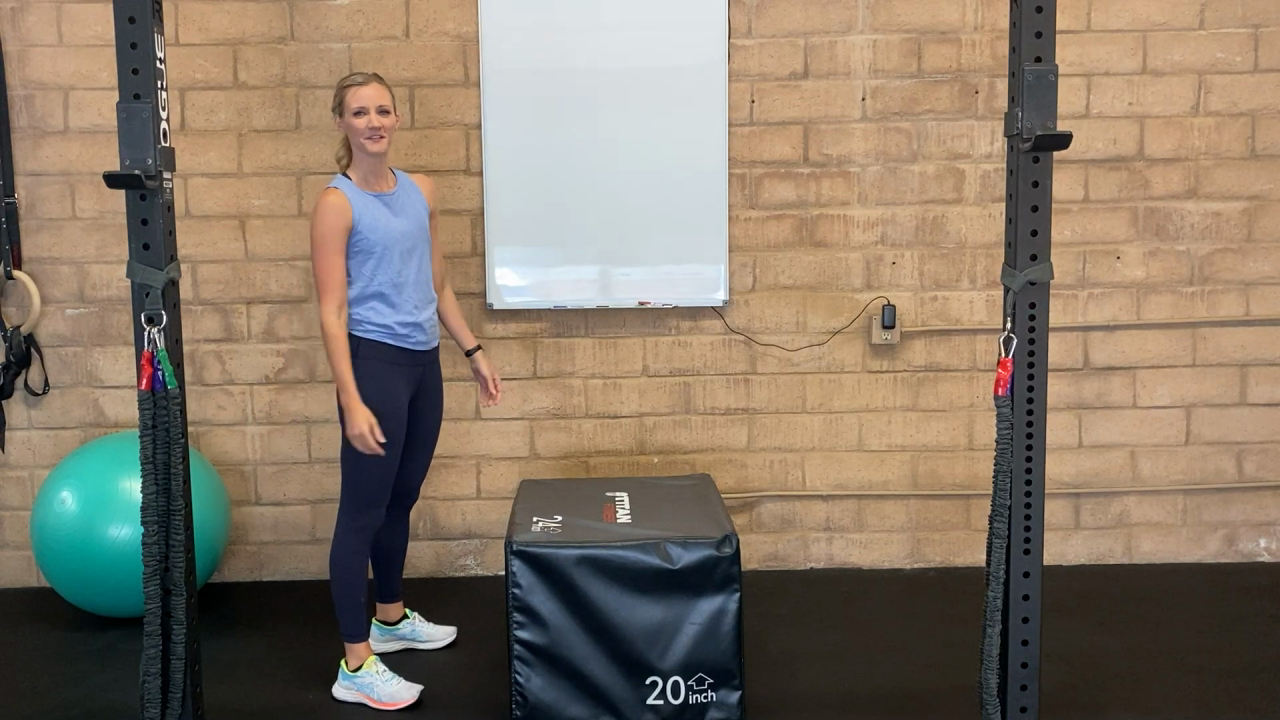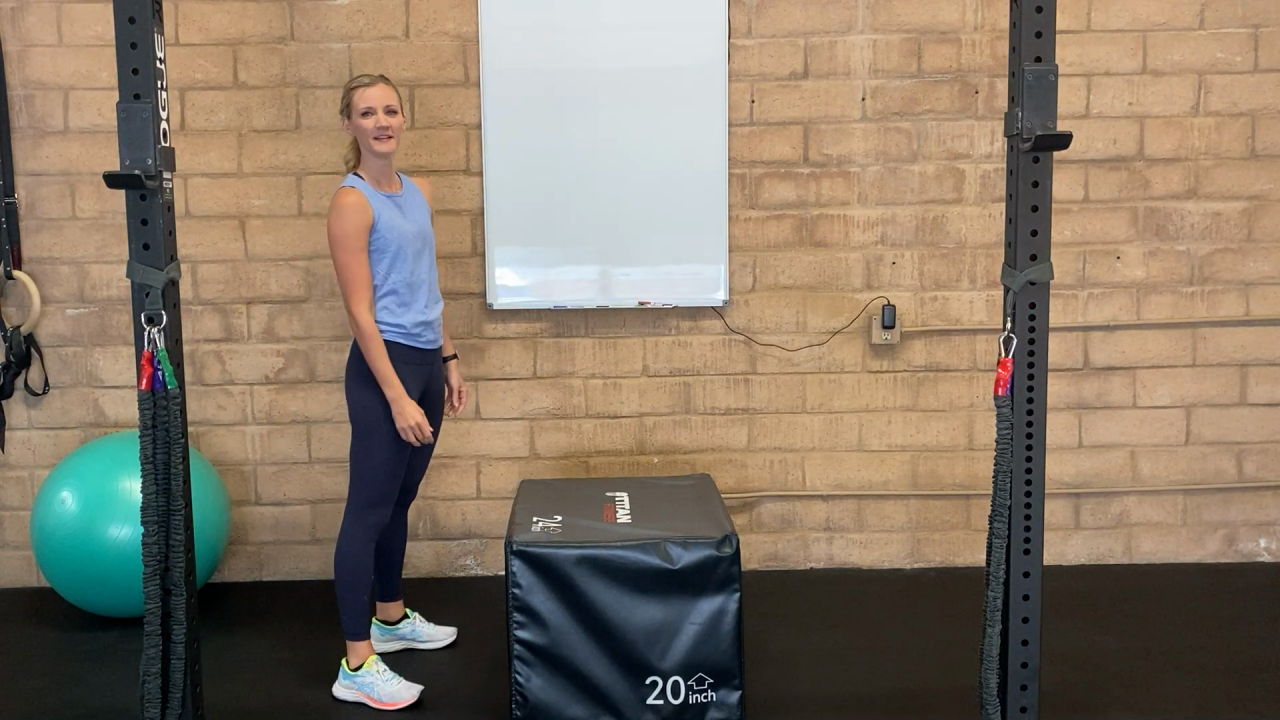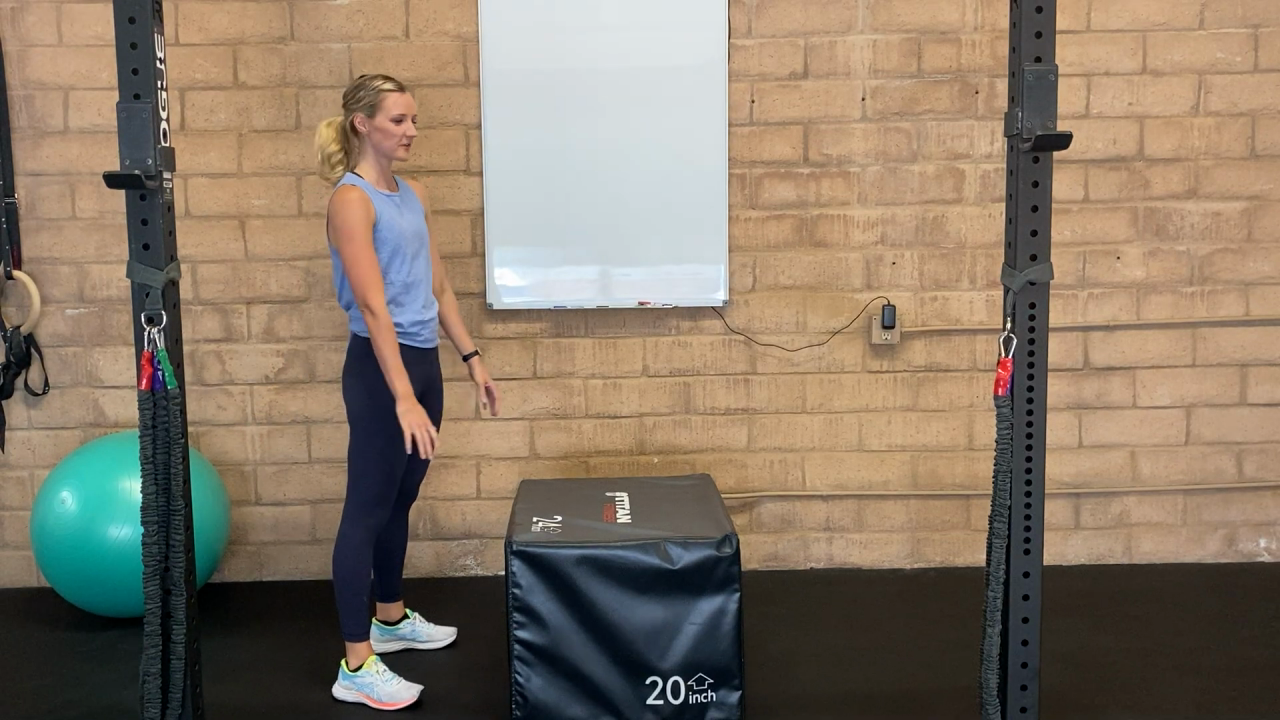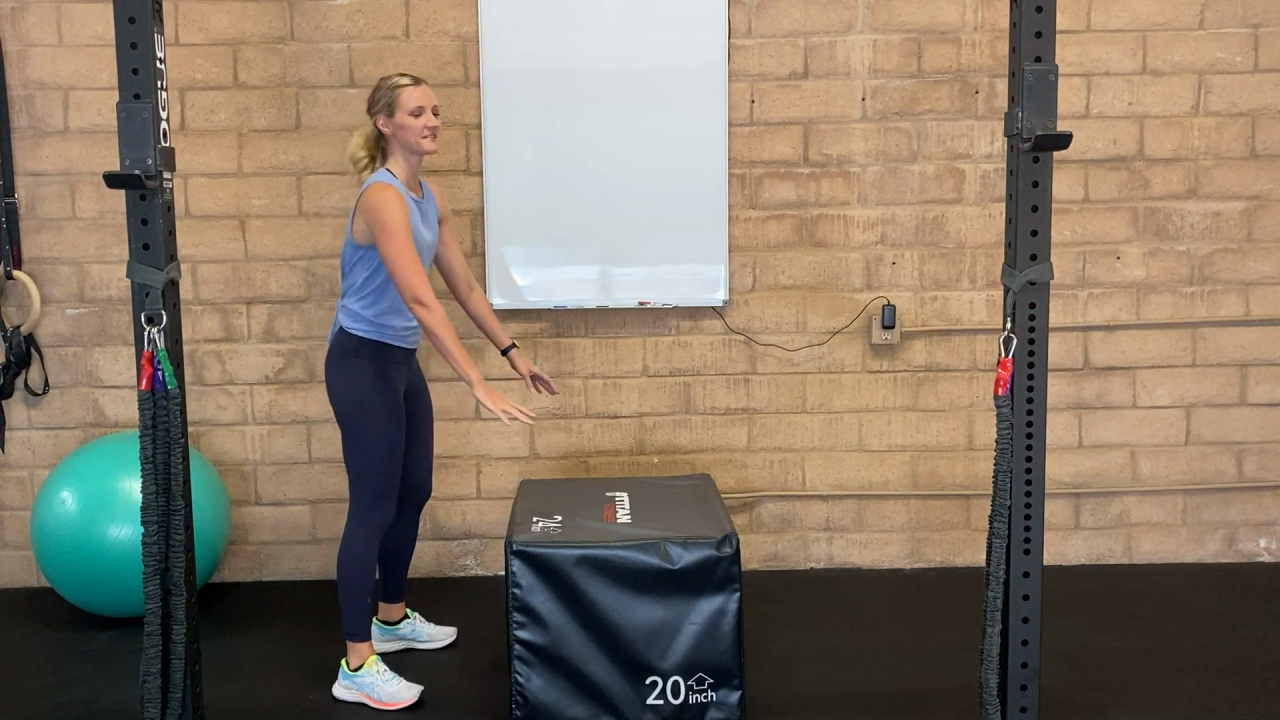
dt=0.4s
person 1, frame 1
left shoulder: (421, 191)
right shoulder: (336, 204)
right elbow: (332, 312)
left wrist: (473, 351)
right wrist: (351, 403)
left hip: (424, 364)
right hip: (375, 366)
left knee: (400, 500)
right knee: (362, 509)
left ankle: (391, 618)
right ankle: (355, 666)
person 1, frame 2
left shoulder: (420, 192)
right shoulder: (352, 203)
right elbow: (361, 311)
left wrist: (448, 360)
right wrist: (397, 396)
left hip: (425, 363)
right hip: (383, 368)
left knee: (398, 500)
right knee: (369, 507)
left ankle: (392, 618)
right ankle: (356, 666)
person 1, frame 3
left shoulder: (412, 195)
right shoulder: (351, 200)
right elbow: (373, 306)
left wrist: (472, 359)
right wrist: (404, 399)
left hip: (422, 360)
right hip: (380, 368)
left knee: (400, 499)
right knee: (368, 506)
left ankle: (391, 618)
right ankle: (355, 666)
person 1, frame 4
left shoulder: (431, 196)
right shoulder: (383, 197)
left elbow: (465, 287)
right elbow: (421, 301)
left wrist: (514, 353)
right wrist: (479, 385)
left hip: (400, 363)
right hip: (362, 364)
left knee: (413, 493)
right knee: (374, 505)
left ankle: (393, 617)
right ankle: (357, 667)
